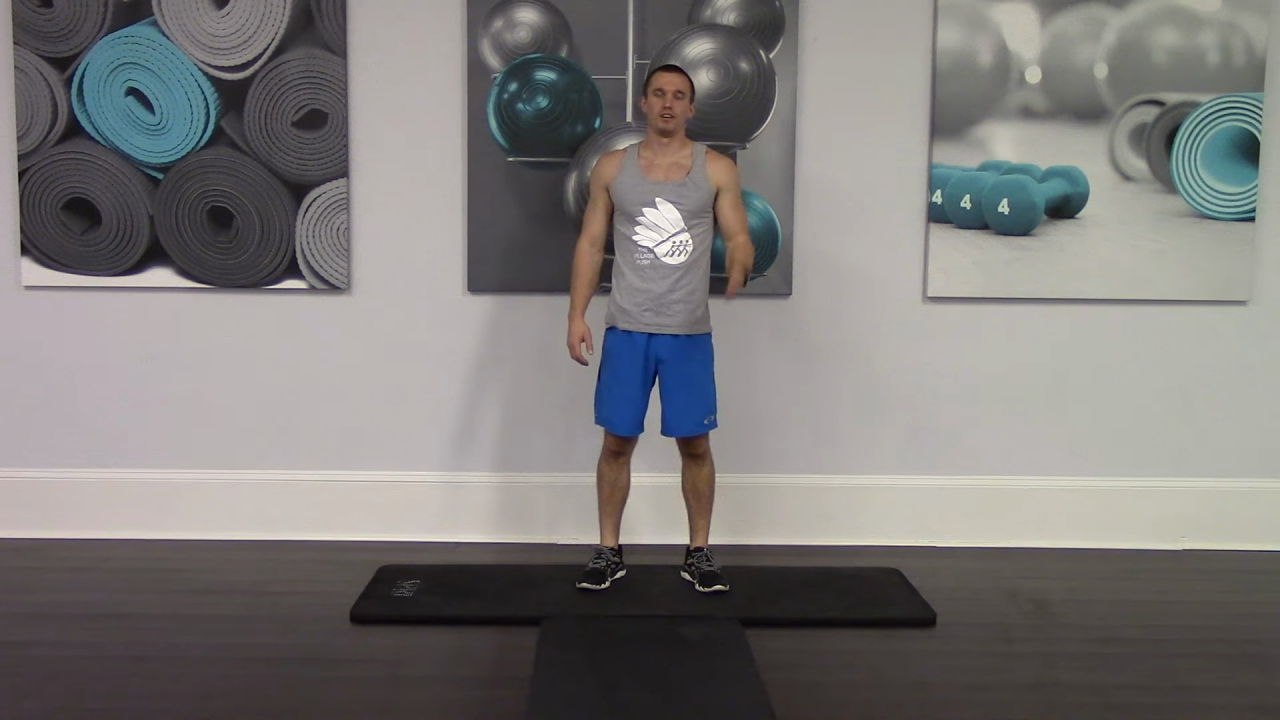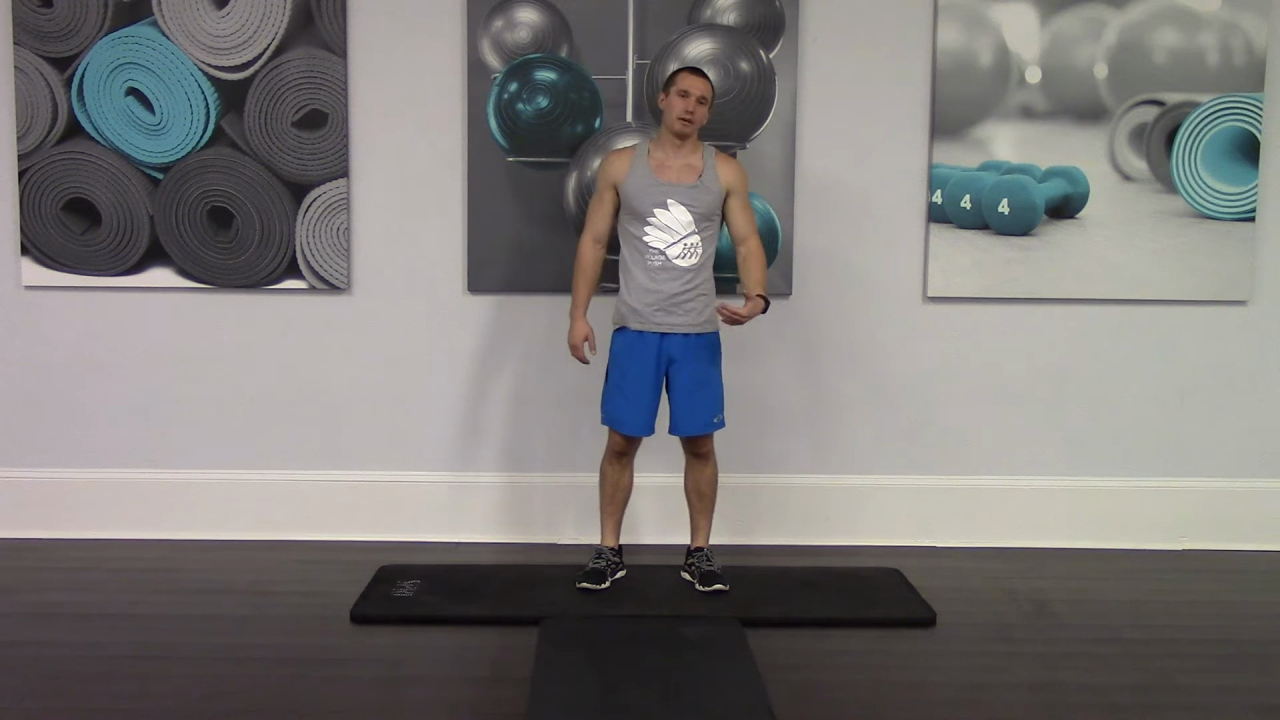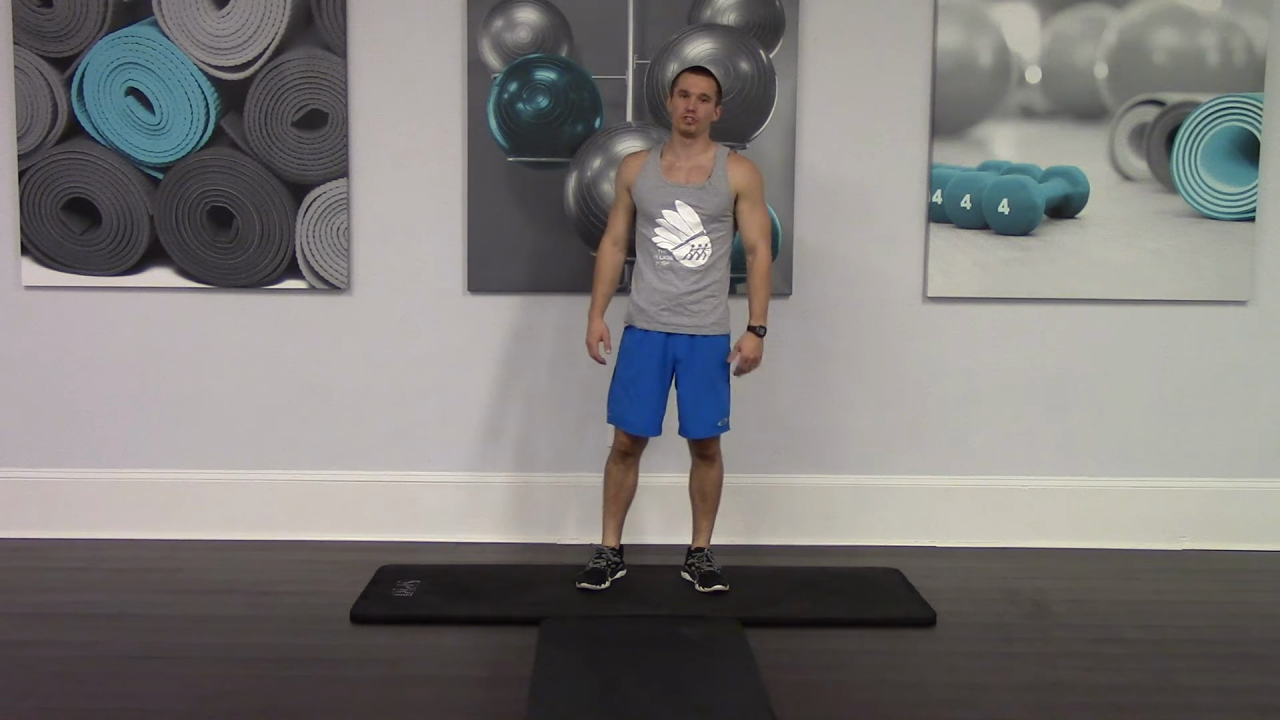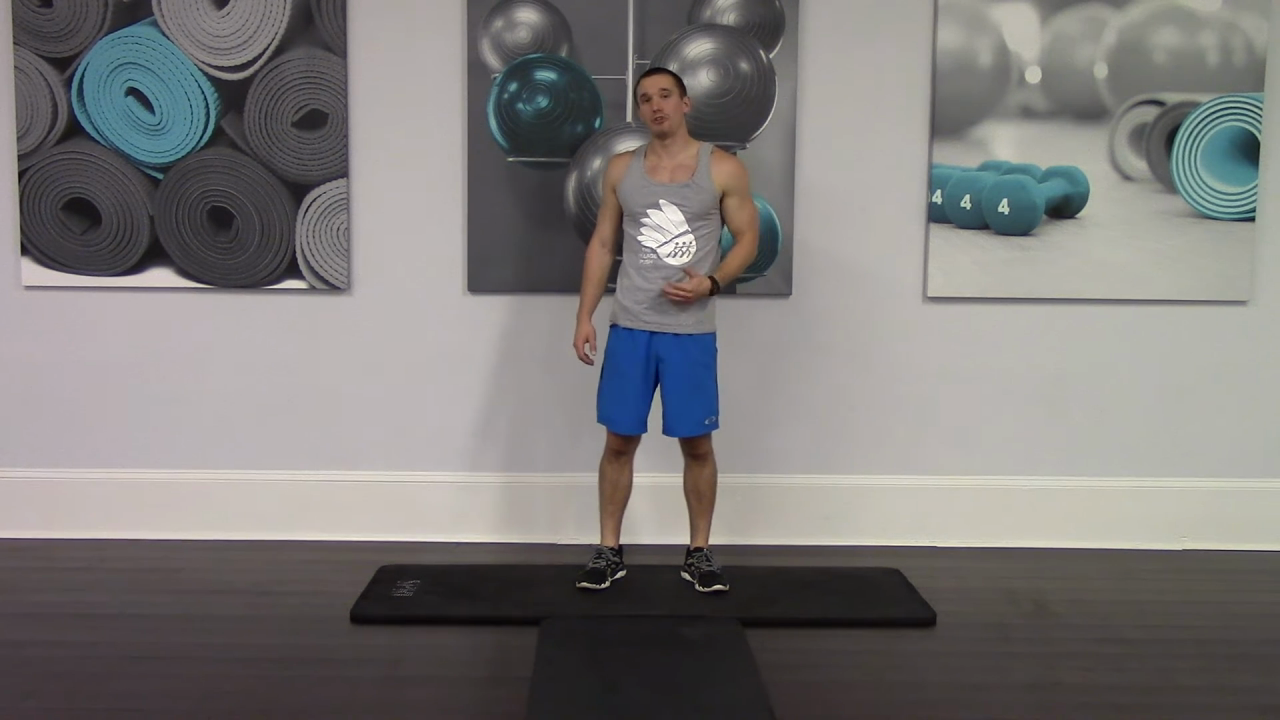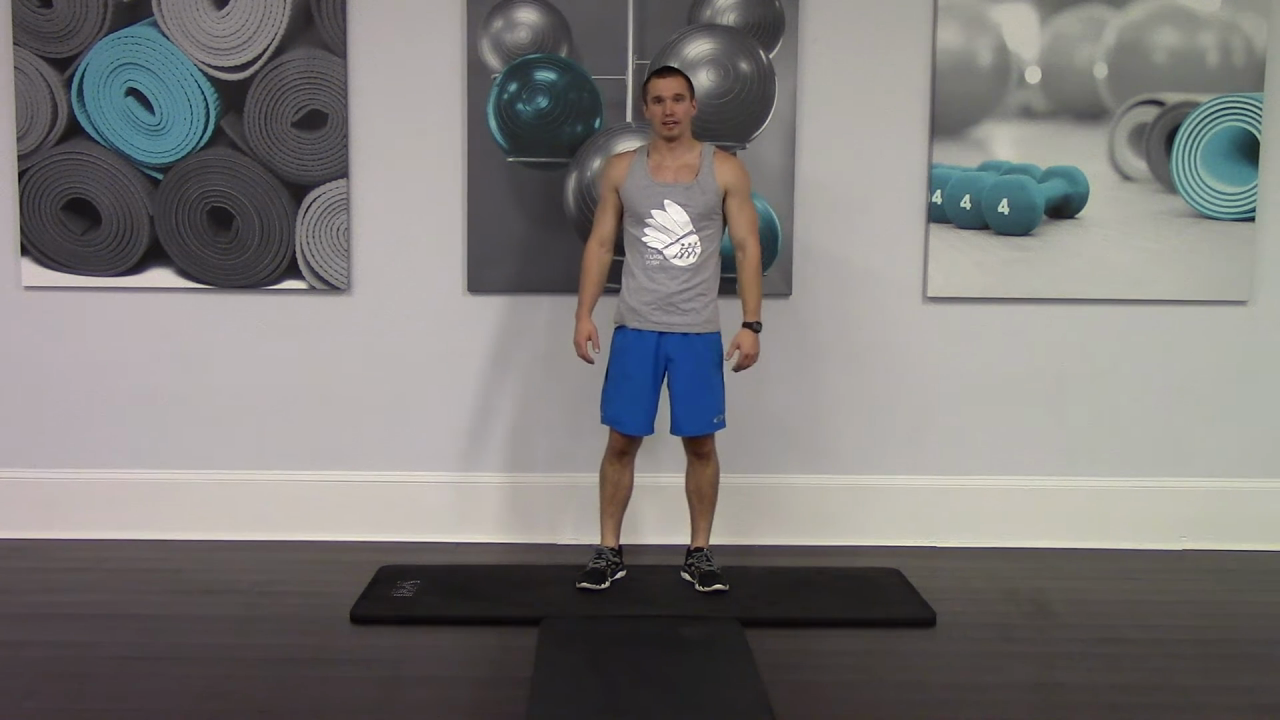
dt=1s
person 1, frame 1
left shoulder: (717, 168)
right shoulder: (611, 167)
left elbow: (740, 239)
right elbow: (590, 244)
left wrist: (741, 268)
right wrist: (577, 316)
left hip: (689, 331)
right hip: (626, 329)
left knee: (695, 443)
right knee: (617, 441)
left ankle: (699, 553)
right ankle: (608, 551)
person 1, frame 2
left shoulder: (726, 171)
right shoulder: (619, 165)
left elbow: (747, 242)
right elbow: (593, 240)
left wrist: (756, 299)
right wrist: (578, 312)
left hip: (698, 332)
right hip: (635, 329)
left knee: (699, 443)
right knee: (621, 441)
left ankle: (699, 553)
right ankle: (609, 551)
person 1, frame 3
left shoulder: (739, 172)
right shoulder: (635, 168)
left elbow: (759, 251)
right elbow: (614, 243)
left wrist: (755, 328)
right wrist: (596, 315)
left hip: (706, 334)
right hip: (645, 329)
left knee: (705, 444)
right knee: (627, 441)
left ankle: (700, 553)
right ankle: (609, 550)
person 1, frame 4
left shoulder: (723, 168)
right shoulder: (620, 169)
left elbow: (747, 237)
right elbow: (602, 245)
left wrist: (712, 281)
right wrist: (584, 316)
left hip: (692, 330)
right hip: (629, 328)
left knee: (697, 443)
right knee: (620, 440)
left ankle: (699, 552)
right ankle: (609, 550)
person 1, frame 5
left shoulder: (726, 169)
right shoulder: (621, 169)
left elbow: (747, 247)
right elbow: (600, 244)
left wrist: (751, 324)
right wrist: (584, 314)
left hip: (699, 331)
right hip: (635, 329)
left knee: (700, 443)
right knee: (622, 441)
left ankle: (699, 552)
right ankle: (609, 551)
